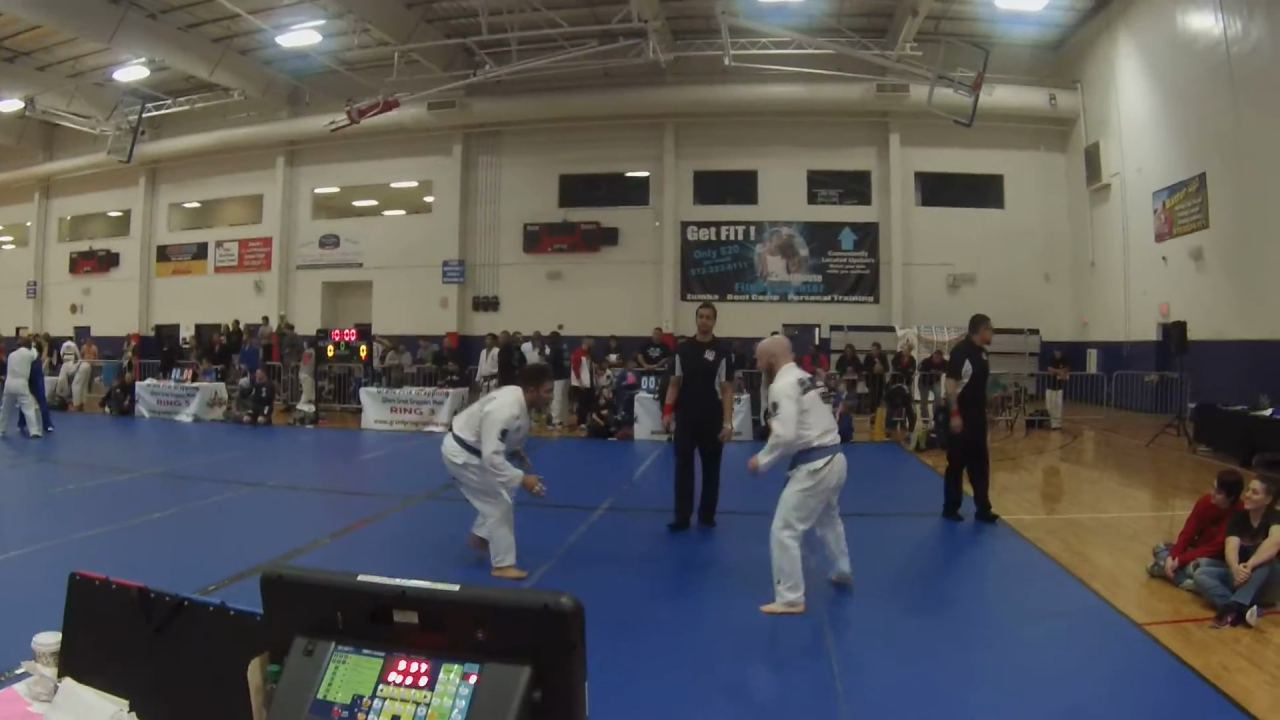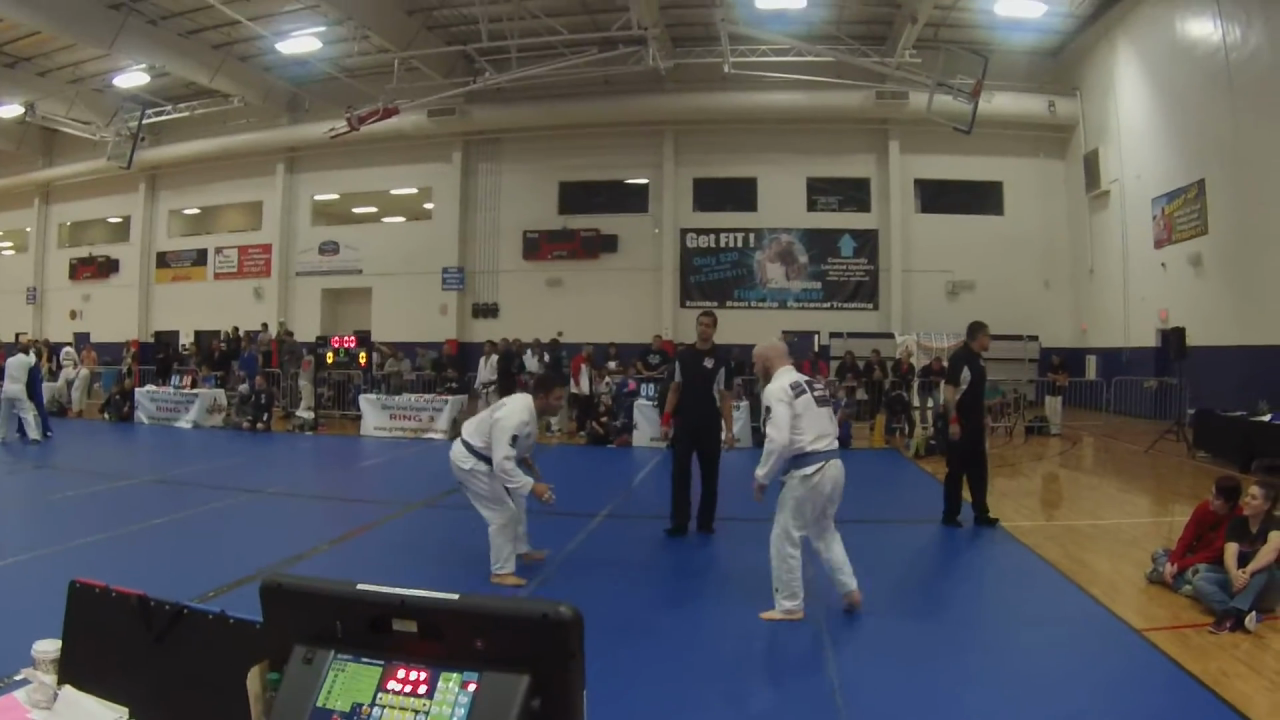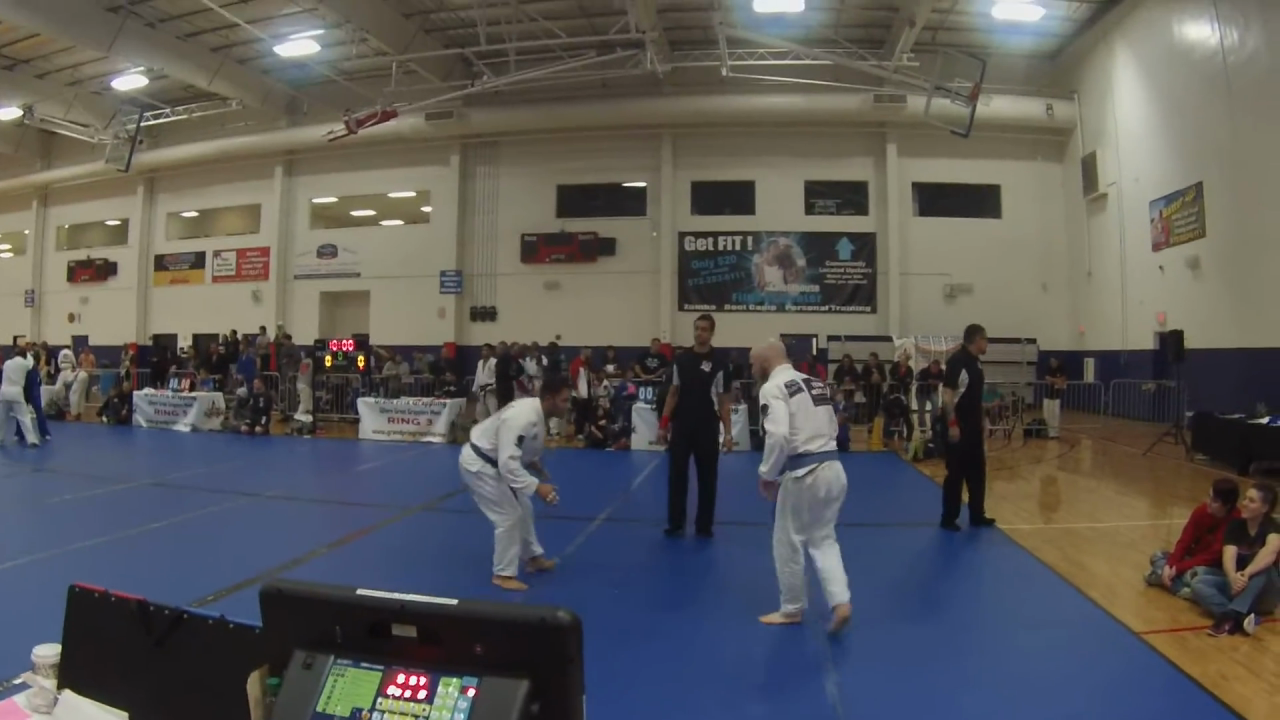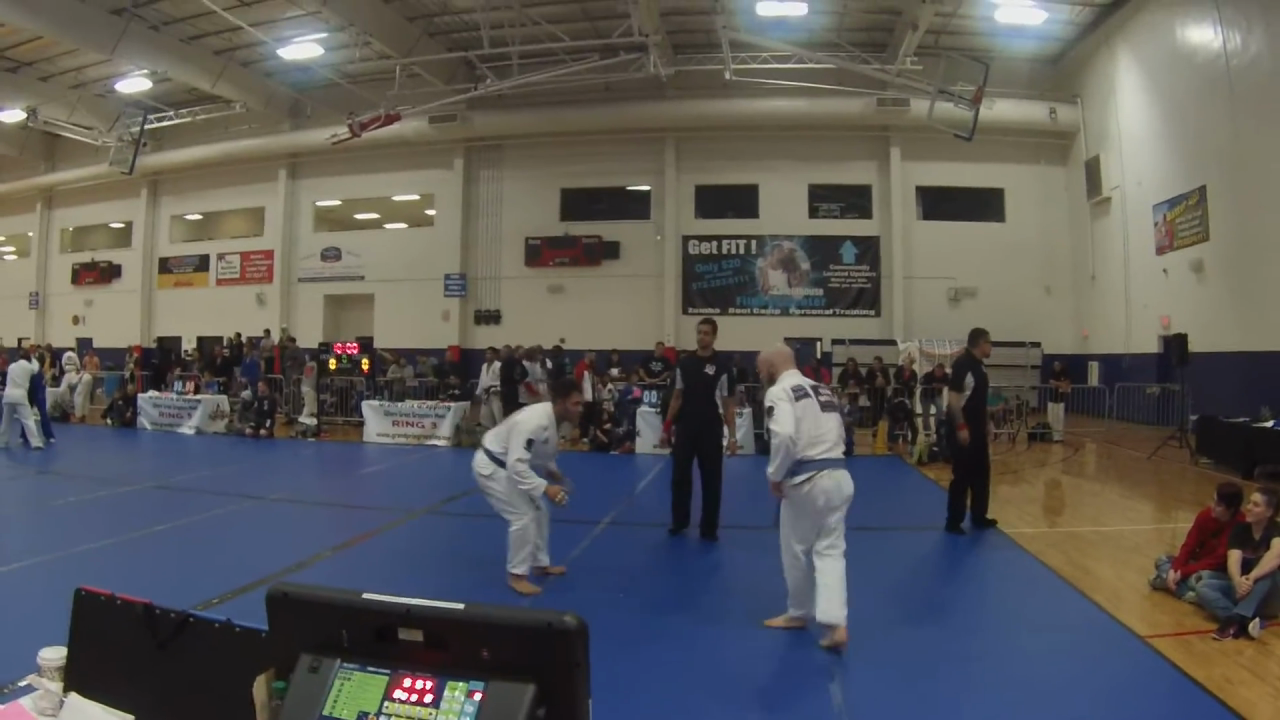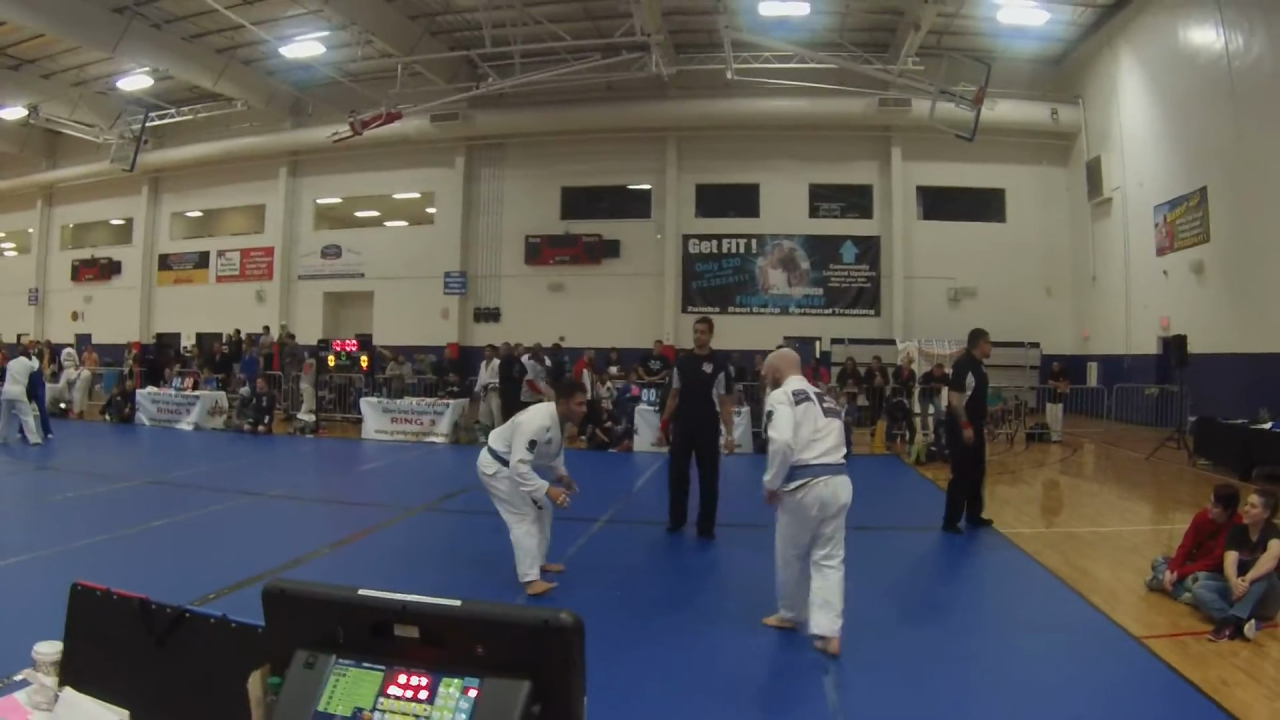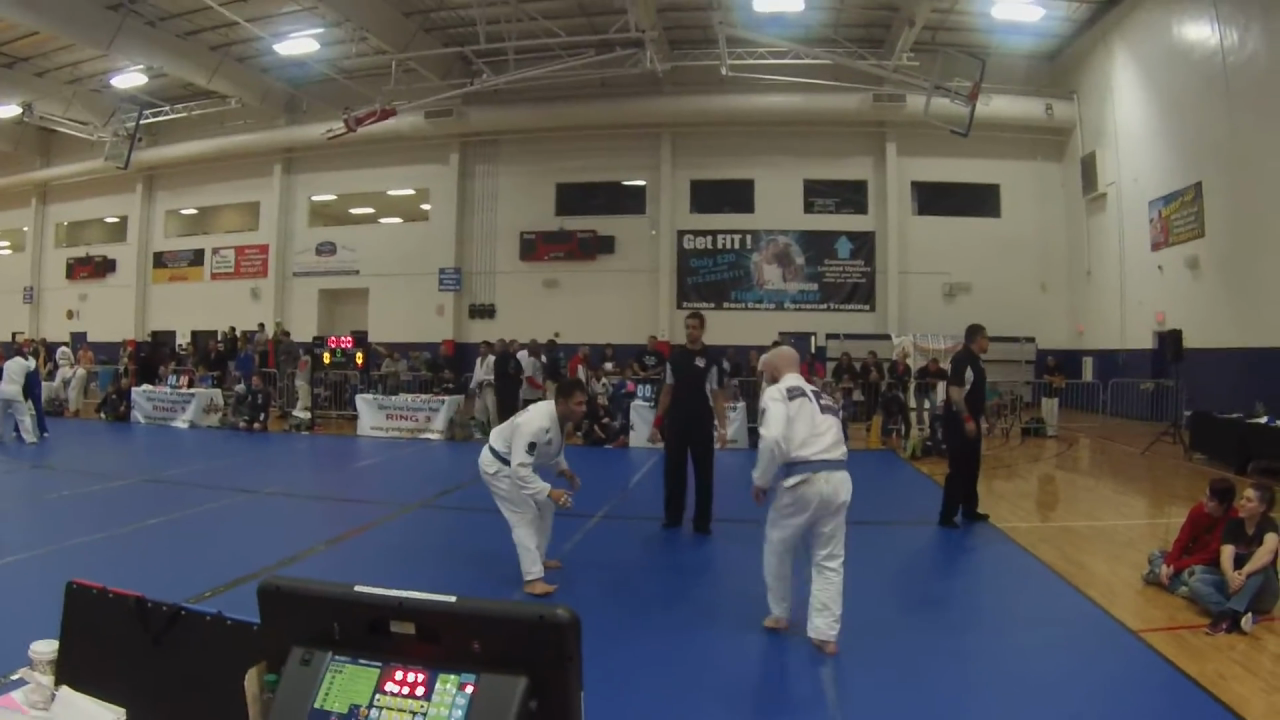
dt=0.1s
person 1, frame 1
left shoulder: (782, 385)
right shoulder: (807, 379)
left elbow: (785, 435)
left wrist: (762, 460)
left hip: (813, 467)
right hip: (834, 460)
left knee: (785, 530)
right knee: (827, 519)
left ankle: (791, 599)
right ankle: (842, 571)
person 1, frame 2
left shoulder: (776, 389)
right shoulder: (814, 385)
left elbow: (778, 439)
left wrist: (762, 476)
left hip: (807, 473)
right hip: (833, 466)
left knee: (785, 540)
right knee: (824, 531)
left ankle: (789, 606)
right ankle: (849, 588)
person 1, frame 3
left shoulder: (772, 388)
right shoulder: (815, 384)
left elbow: (777, 436)
left wrist: (767, 474)
left hip: (803, 473)
right hip: (833, 468)
left knee: (788, 543)
right knee: (823, 539)
left ankle: (792, 610)
right ankle: (840, 602)
person 1, frame 4
left shoulder: (779, 392)
right shoulder: (824, 391)
left elbow: (784, 436)
left wrist: (775, 475)
left hip: (807, 480)
right hip: (840, 476)
left knee: (795, 551)
right knee: (830, 551)
left ankle: (798, 614)
right ankle: (835, 624)
person 1, frame 5
left shoulder: (780, 396)
right shoulder: (827, 400)
left elbow: (781, 442)
left wrist: (772, 484)
left hip: (803, 486)
right hip: (839, 483)
left knee: (790, 555)
right knee: (829, 561)
left ankle: (791, 615)
right ankle: (828, 635)
person 1, frame 6
left shoulder: (776, 393)
right shoulder: (826, 399)
left elbow: (771, 437)
left wrist: (760, 480)
left hip: (802, 482)
right hip: (839, 480)
left knee: (777, 549)
right knee: (829, 560)
left ankle: (781, 615)
right ankle: (826, 635)
person 2, frame 1
left shoulder: (721, 352)
right shoulder: (683, 349)
left elbow: (726, 389)
right elbow: (674, 383)
left wrist: (727, 422)
right wrist: (667, 412)
left hip: (711, 418)
right hip: (685, 417)
left knee: (711, 468)
right knee: (683, 466)
left ankle: (706, 514)
right ankle: (682, 517)
person 2, frame 2
left shoulder: (720, 360)
right shoulder: (683, 356)
left elbow: (725, 398)
right elbow: (674, 390)
left wrist: (729, 430)
right wrist: (666, 420)
left hip: (709, 424)
right hip: (683, 422)
left knee: (709, 474)
right knee: (680, 471)
left ankle: (705, 521)
right ankle: (679, 522)
person 2, frame 3
left shoulder: (718, 363)
right shoulder: (681, 359)
left elbow: (724, 401)
right elbow: (673, 393)
left wrist: (728, 433)
right wrist: (663, 424)
left hip: (707, 427)
right hip: (681, 425)
left knee: (707, 477)
right knee: (677, 473)
left ankle: (704, 525)
right ankle: (675, 522)
person 2, frame 4
left shoulder: (722, 366)
right shoulder: (684, 363)
left elbow: (728, 404)
right elbow: (676, 397)
left wrist: (732, 436)
right wrist: (666, 427)
left hip: (710, 430)
right hip: (685, 428)
left knee: (711, 480)
right knee: (679, 476)
left ankle: (708, 528)
right ankle: (679, 521)
person 2, frame 5
left shoulder: (719, 365)
right shoulder: (682, 362)
left elbow: (726, 403)
right elbow: (673, 396)
left wrist: (729, 435)
right wrist: (663, 426)
left hip: (707, 428)
right hip: (682, 427)
left knee: (708, 478)
right knee: (677, 475)
left ankle: (706, 526)
right ankle: (677, 519)
person 2, frame 6
left shoulder: (710, 359)
right shoulder: (675, 357)
left elbow: (718, 396)
right elbow: (667, 392)
left wrist: (722, 428)
right wrist: (657, 423)
left hip: (701, 423)
right hip: (675, 422)
left knee: (703, 473)
right knee: (673, 470)
left ankle: (702, 521)
right ankle: (673, 515)
person 3, frame 1
left shoulder: (517, 395)
right shoulder: (504, 411)
right elbow: (492, 457)
left wrist: (515, 451)
right wrist: (522, 479)
left hip: (470, 449)
right hip: (462, 454)
left knee: (497, 495)
right knee: (498, 506)
left ankle: (481, 535)
right ankle: (502, 565)
person 3, frame 2
left shoulder: (527, 404)
right shoulder: (514, 418)
right elbow: (503, 464)
left wrist: (524, 458)
right wrist: (532, 486)
left hip: (483, 458)
right hip: (470, 461)
left knee: (515, 503)
right knee: (503, 514)
left ankle: (521, 550)
right ankle: (501, 572)
person 3, frame 3
left shoulder: (536, 409)
right shoulder: (521, 419)
right elbow: (509, 464)
left wrist: (533, 463)
right wrist: (537, 486)
left hip: (491, 461)
right hip: (478, 464)
left knee: (522, 508)
right knee: (510, 517)
left ankle: (534, 557)
right ankle: (503, 574)
person 3, frame 4
left shoulder: (554, 416)
right shoulder: (532, 423)
left elbow: (545, 448)
right elbow: (517, 466)
left wrist: (551, 470)
right wrist: (545, 488)
left hip: (510, 464)
right hip: (491, 467)
left knee: (538, 511)
right knee: (523, 517)
left ankle: (540, 563)
right ankle: (517, 574)
person 3, frame 5
left shoulder: (559, 417)
right shoulder: (535, 423)
left elbow: (551, 449)
right elbow: (519, 467)
left wrist: (561, 474)
right wrist: (547, 489)
left hip: (514, 465)
right hip: (496, 466)
left knee: (542, 510)
right knee: (525, 518)
left ankle: (539, 562)
right ankle: (531, 580)
person 3, frame 6
left shoulder: (561, 415)
right shoulder: (534, 424)
left elbow: (554, 444)
right elbow: (520, 470)
left wrist: (562, 467)
right wrist: (549, 491)
left hip: (520, 462)
right hip: (498, 465)
left knee: (543, 508)
right knee: (525, 517)
left ankle: (537, 558)
right ankle: (533, 579)
person 4, frame 1
left shoulder: (981, 352)
right shoulder: (961, 351)
right elbow: (950, 385)
left wrist: (986, 410)
right wrist: (954, 414)
left hip: (977, 416)
right hip: (961, 418)
left knee: (980, 463)
right knee: (957, 463)
left ankle: (983, 509)
right ankle: (950, 509)
person 4, frame 2
left shoulder: (978, 359)
right shoulder: (959, 358)
right elbow: (949, 391)
left wrist: (983, 417)
right wrist: (952, 421)
left hip: (975, 422)
right hip: (959, 423)
left knee: (979, 468)
right knee: (956, 469)
left ankle: (981, 514)
right ankle: (950, 515)
person 4, frame 3
left shoulder: (975, 361)
right shoulder: (957, 361)
right elbow: (947, 394)
left wrist: (981, 420)
right wrist: (952, 424)
left hip: (973, 425)
right hip: (958, 426)
left knee: (977, 470)
right knee: (956, 473)
left ankle: (977, 514)
right ankle: (949, 519)
person 4, frame 4
left shoulder: (979, 364)
right shoulder: (962, 364)
right elbow: (953, 398)
left wrist: (985, 424)
right wrist: (960, 427)
left hip: (977, 428)
right hip: (963, 429)
left knee: (981, 473)
right knee: (962, 476)
left ankle: (978, 516)
right ankle: (953, 522)
person 4, frame 5
left shoulder: (978, 365)
right shoulder: (963, 365)
right elbow: (955, 399)
left wrist: (986, 422)
right wrist: (964, 426)
left hip: (975, 428)
right hip: (962, 429)
left knee: (977, 473)
right knee: (961, 475)
left ankle: (974, 515)
right ankle: (951, 522)
person 4, frame 6
left shoulder: (974, 359)
right shoulder: (961, 359)
right elbow: (954, 393)
left wrist: (985, 416)
right wrist: (967, 419)
left hip: (971, 421)
right hip: (959, 423)
left knee: (971, 467)
right knee: (958, 469)
left ankle: (969, 509)
right ankle: (947, 516)
